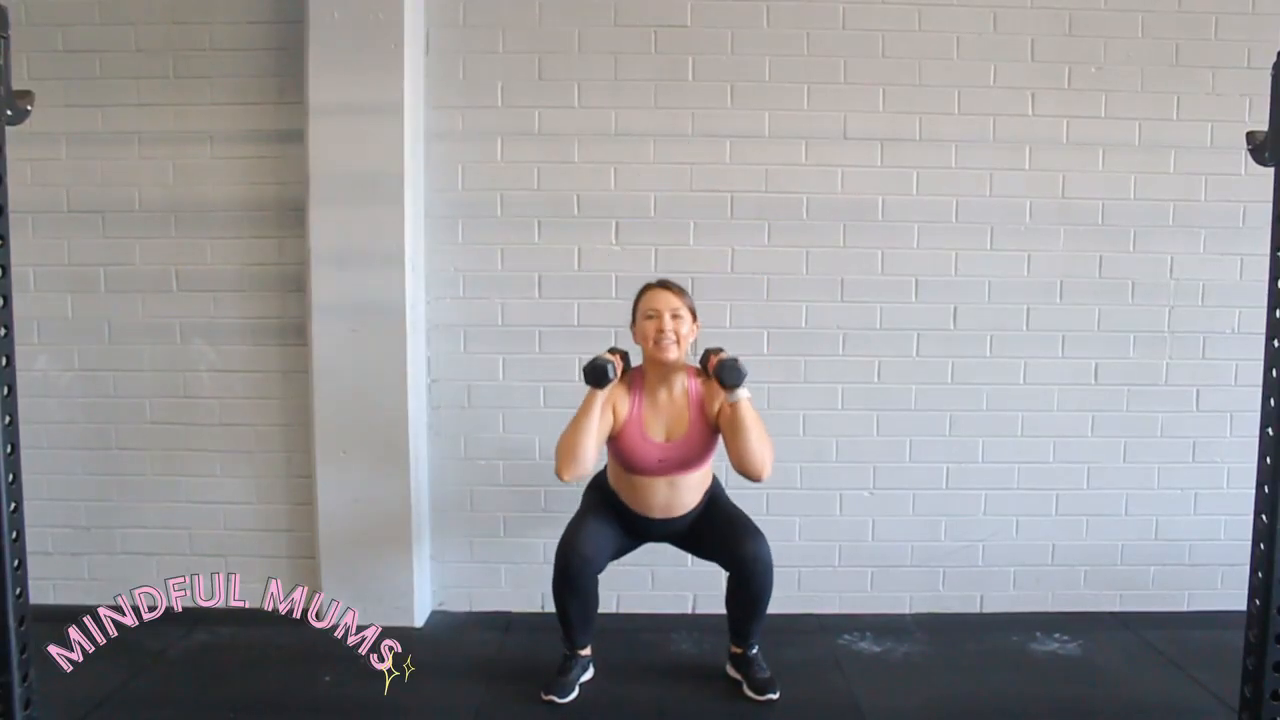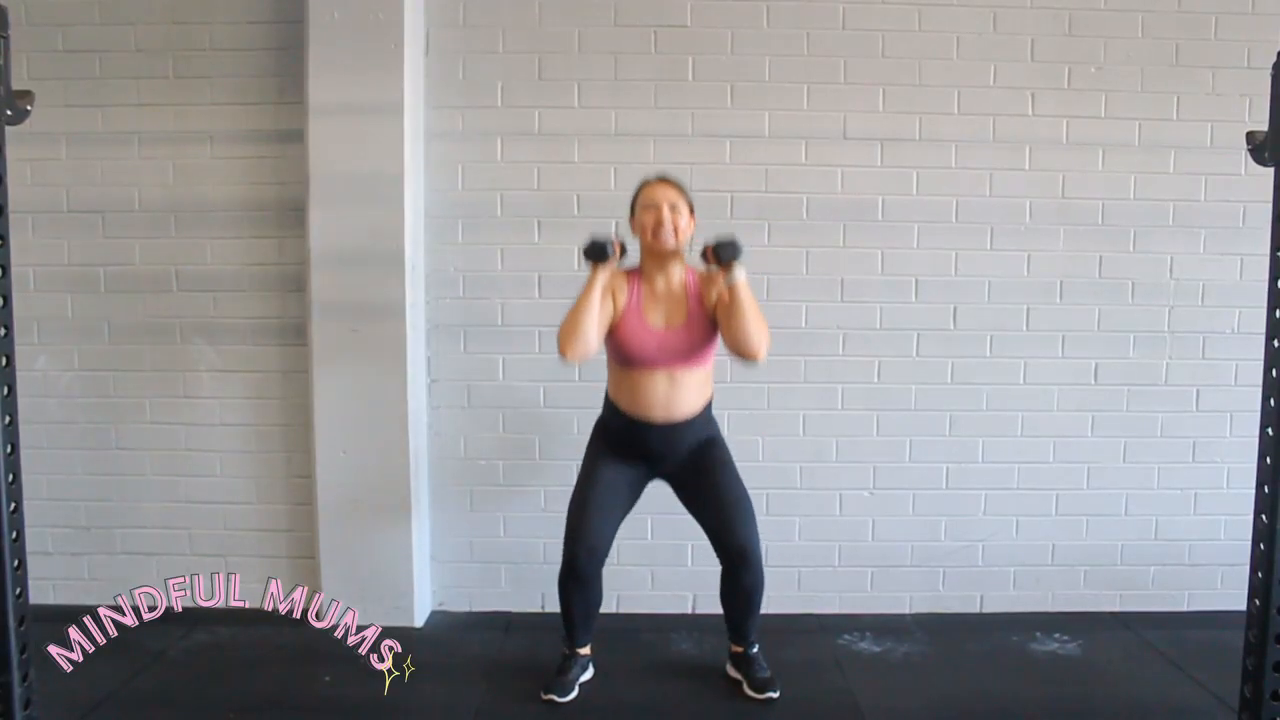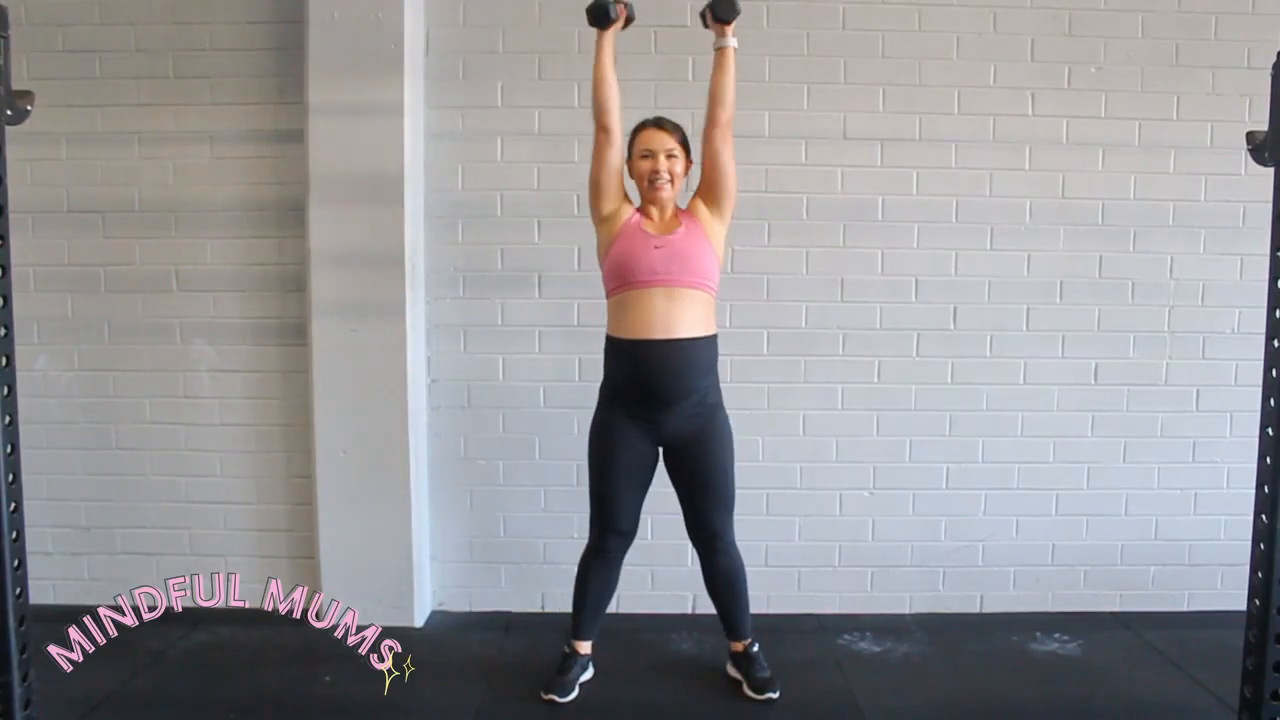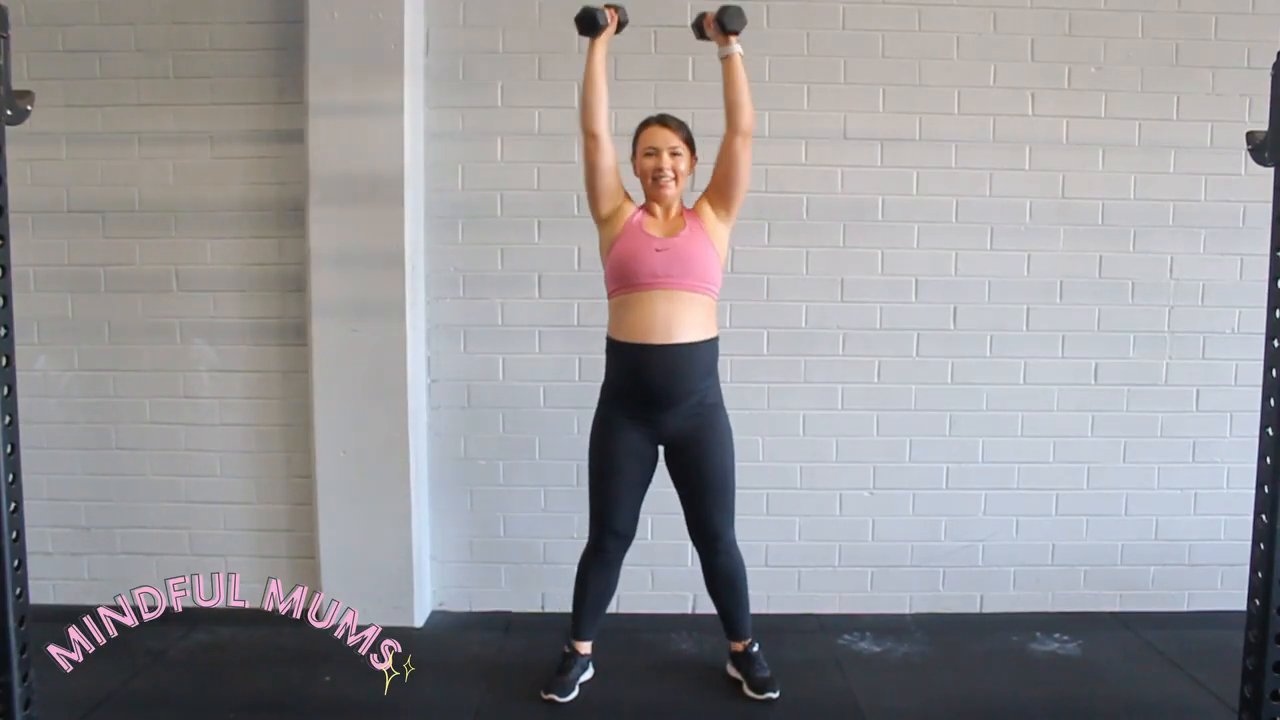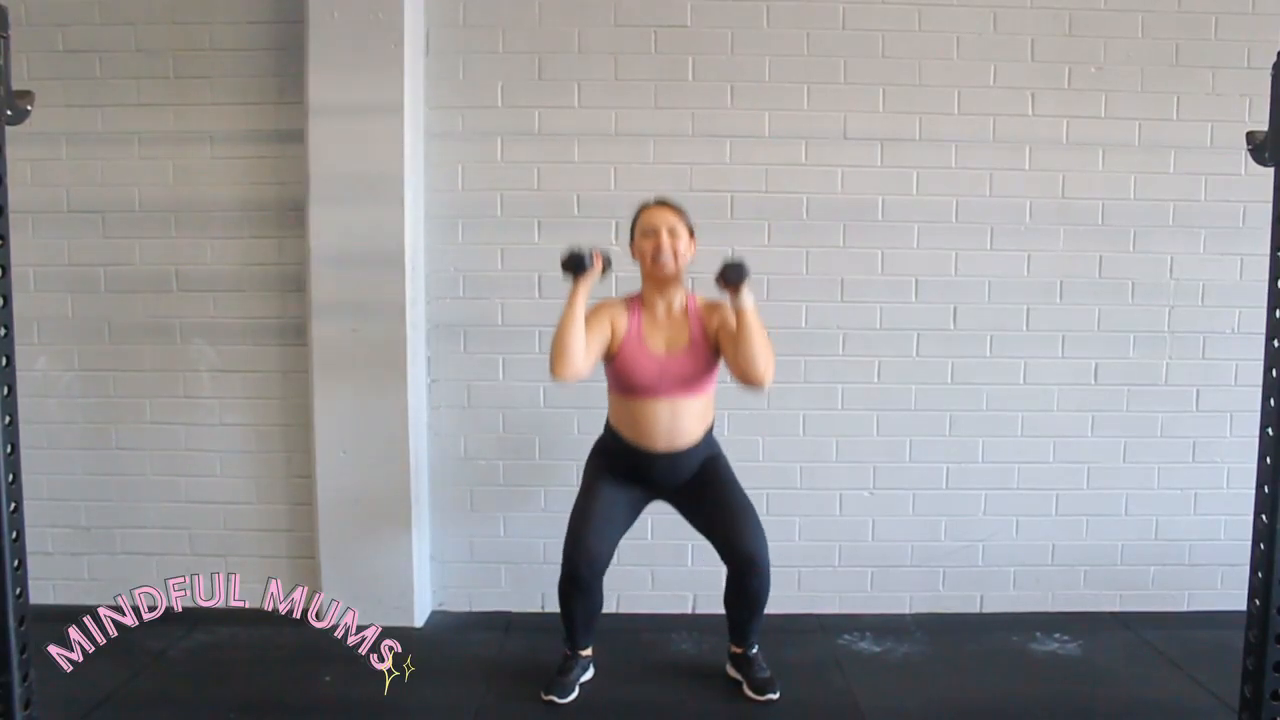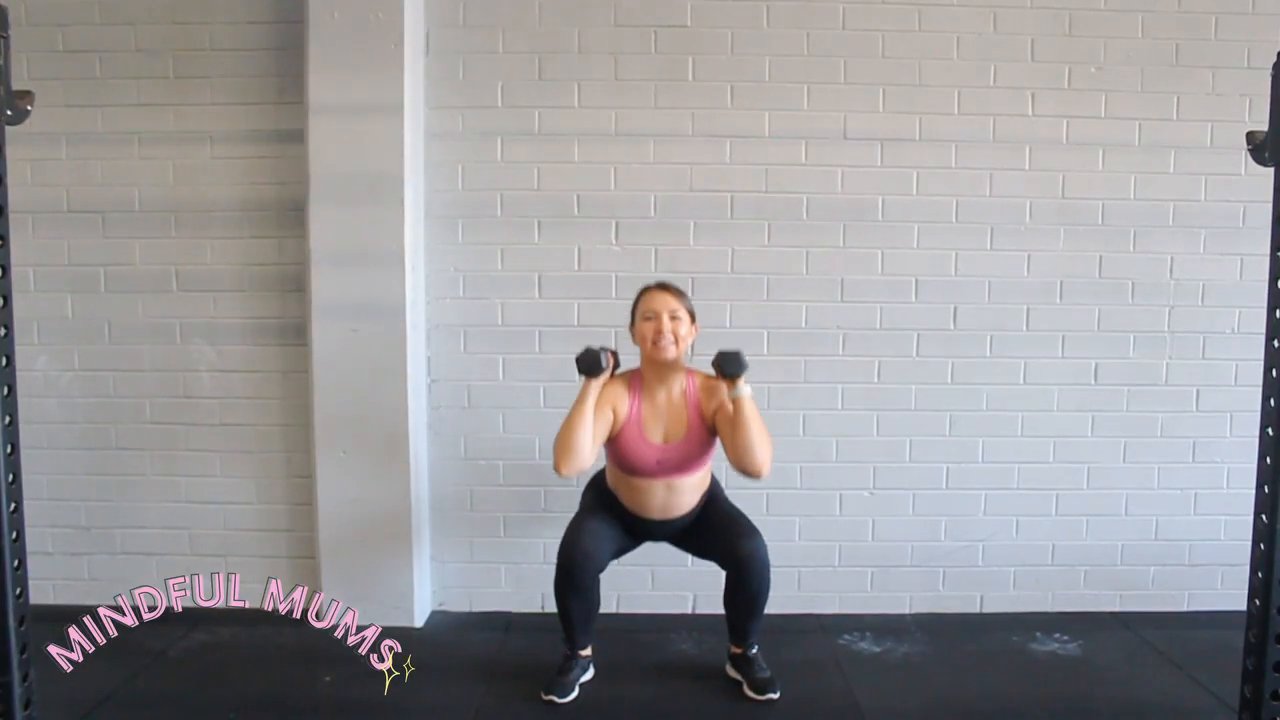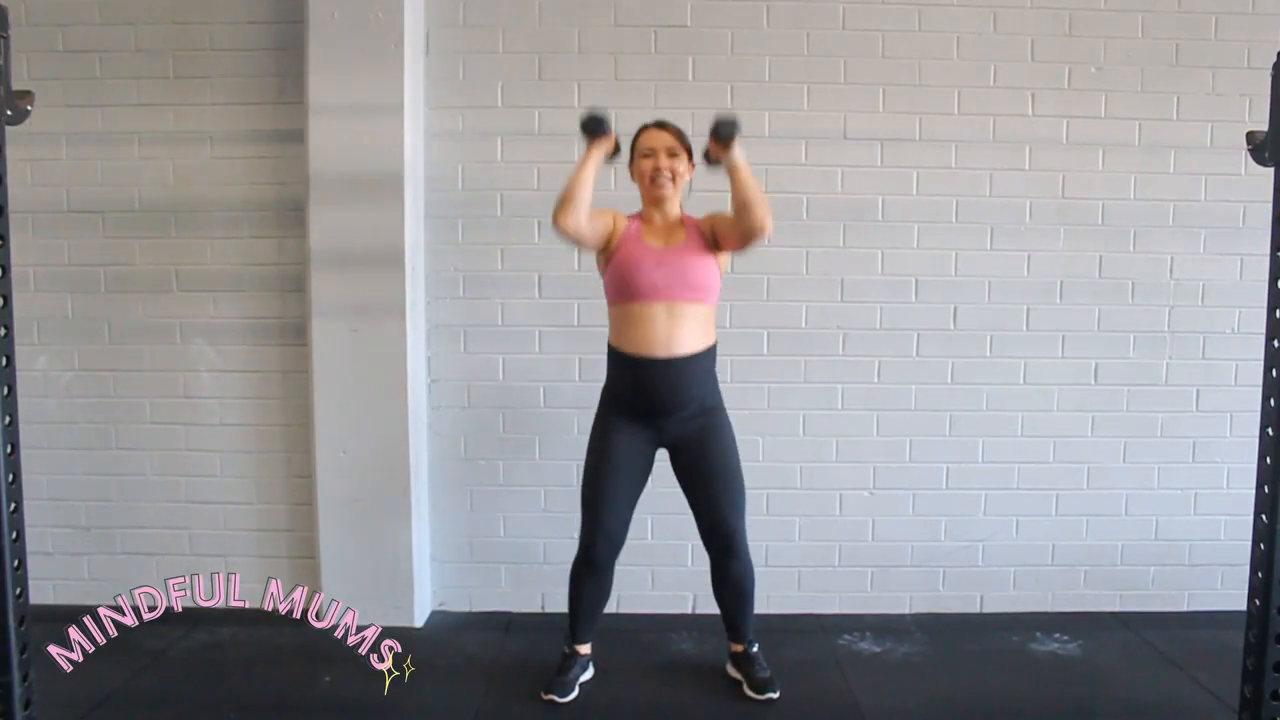
dt=0.4s
person 1, frame 1
left shoulder: (712, 392)
right shoulder: (615, 395)
left elbow: (758, 469)
right elbow: (569, 469)
left wrist: (738, 392)
right wrist: (597, 394)
left hip: (698, 510)
right hip: (618, 509)
left knee: (754, 558)
right knee: (574, 559)
left ankle: (744, 653)
right ankle: (578, 657)
person 1, frame 2
left shoulder: (710, 288)
right shoulder: (615, 289)
left elbow: (754, 348)
right elbow: (572, 348)
left wrist: (733, 275)
right wrist: (598, 275)
left hip: (696, 442)
right hip: (620, 442)
left knee: (743, 548)
right knee: (581, 550)
left ankle: (743, 651)
right ankle: (578, 655)
person 1, frame 3
left shoulder: (708, 217)
right shoulder: (614, 219)
left elbow: (721, 122)
right elbow: (605, 123)
left hip: (697, 402)
right hip: (625, 403)
left knee: (715, 537)
right knee: (610, 536)
left ankle: (743, 651)
right ankle: (579, 654)
person 1, frame 4
left shoulder: (712, 221)
right shoulder: (618, 219)
left elbow: (740, 130)
right elbow: (595, 132)
left wrist: (728, 50)
right wrist: (600, 45)
left hip: (697, 401)
right hip: (626, 401)
left knee: (716, 538)
right knee: (608, 537)
left ankle: (743, 651)
right ankle: (579, 654)
person 1, frame 5
left shoulder: (714, 317)
right shoulder: (612, 318)
left elbow: (760, 376)
right elbow: (564, 369)
left wrist: (742, 298)
right wrist: (581, 290)
left hip: (697, 463)
right hip: (621, 465)
left knee: (751, 552)
right knee: (582, 558)
left ankle: (743, 652)
right ankle: (579, 654)
person 1, frame 6
left shoulder: (712, 393)
right shoulder: (614, 395)
left elbow: (757, 466)
right elbow: (566, 465)
left wrist: (740, 389)
right wrist: (590, 387)
left hip: (696, 511)
right hip: (617, 510)
left knee: (750, 554)
right knee: (576, 556)
left ankle: (743, 654)
right ankle: (578, 656)
person 1, frame 7
left shoulder: (710, 230)
right shoulder: (614, 229)
left elbow: (759, 224)
right elbow: (567, 220)
left wrist: (732, 158)
right wrist: (593, 154)
left hip: (698, 404)
right hip: (626, 405)
left knee: (727, 538)
right knee: (600, 541)
left ankle: (743, 652)
right ankle: (578, 654)
